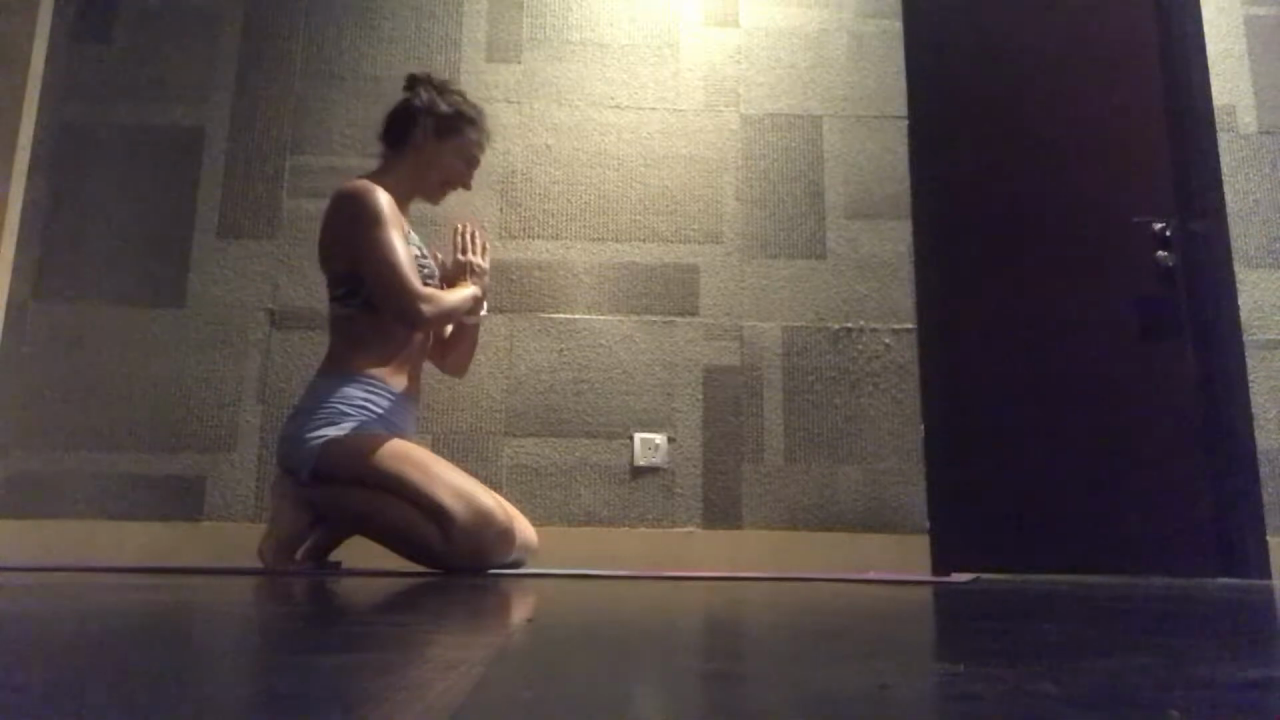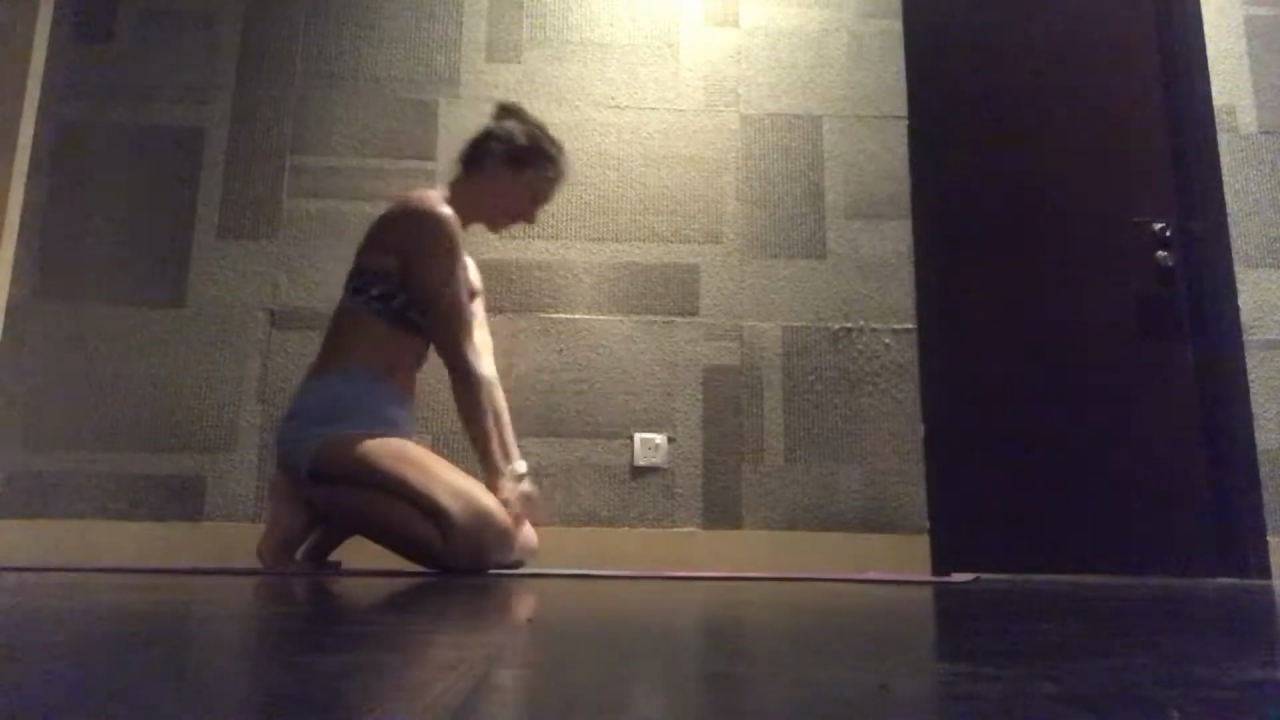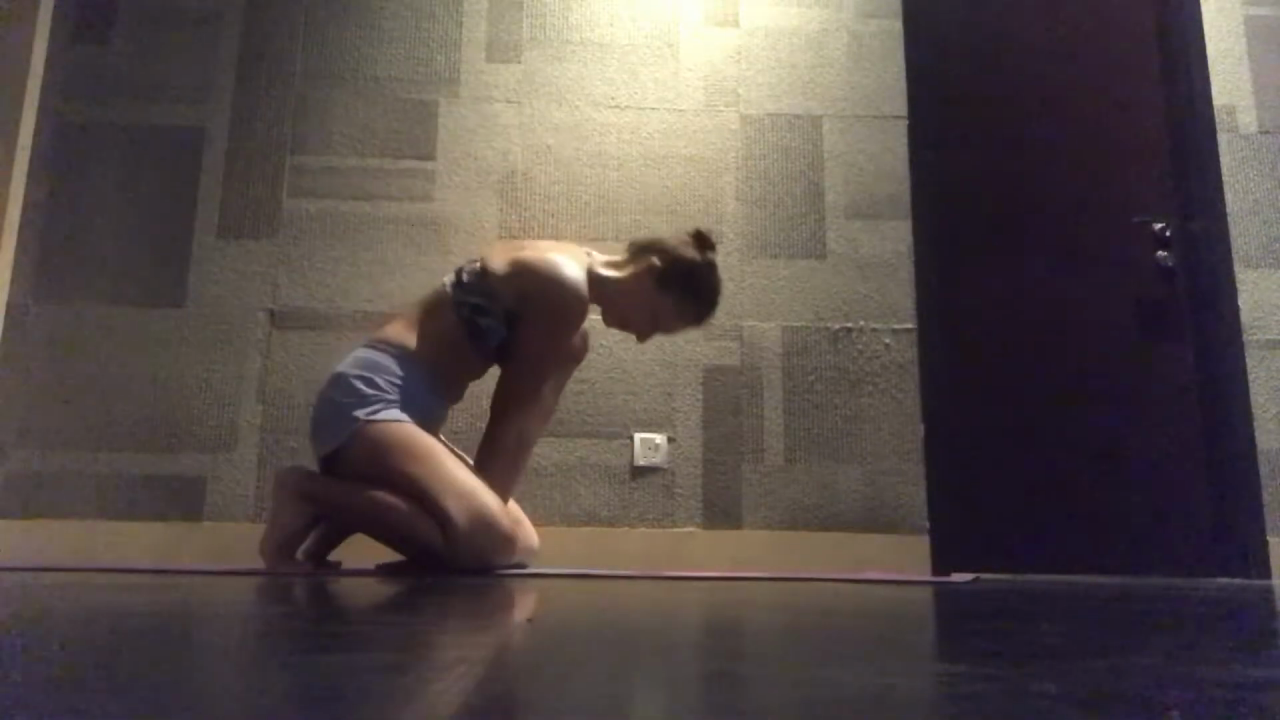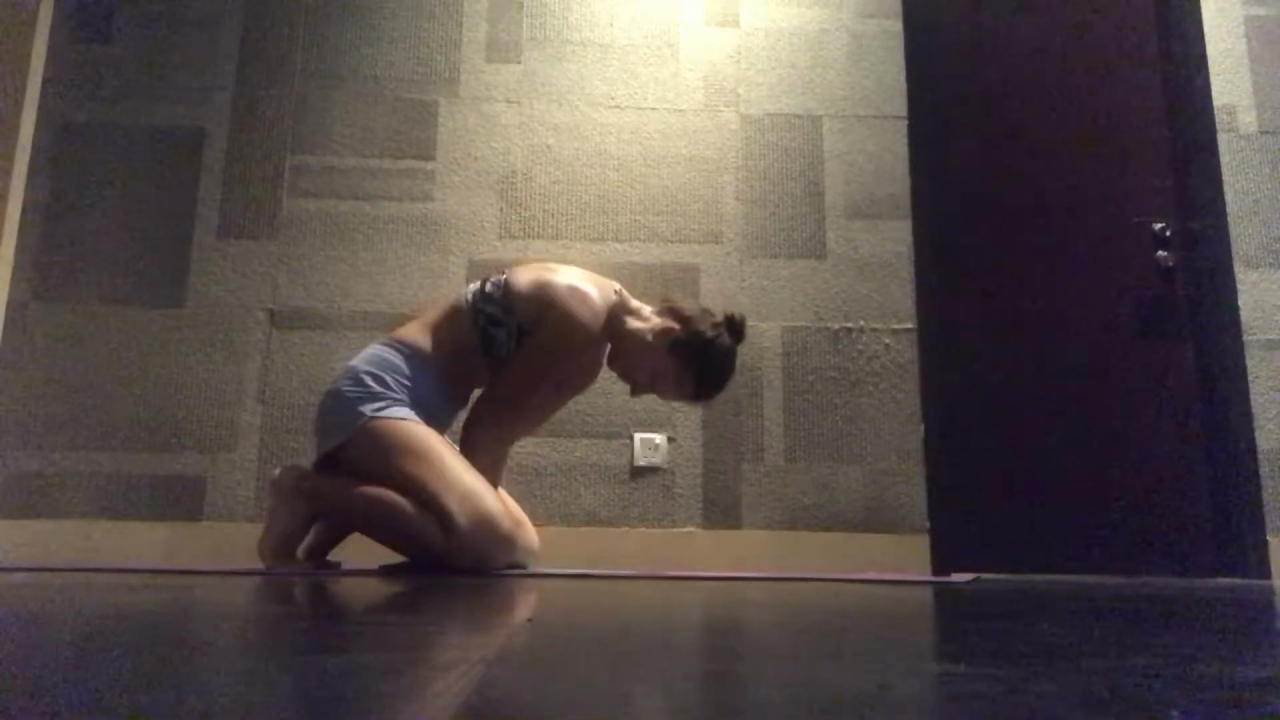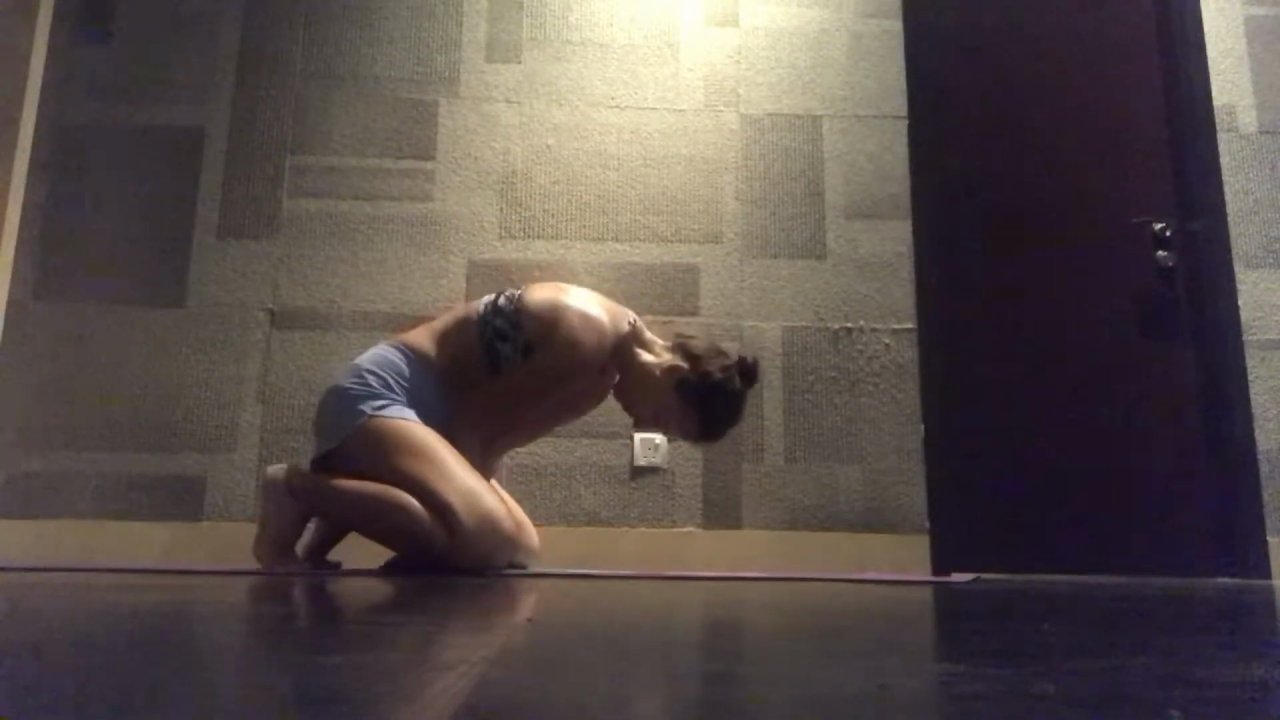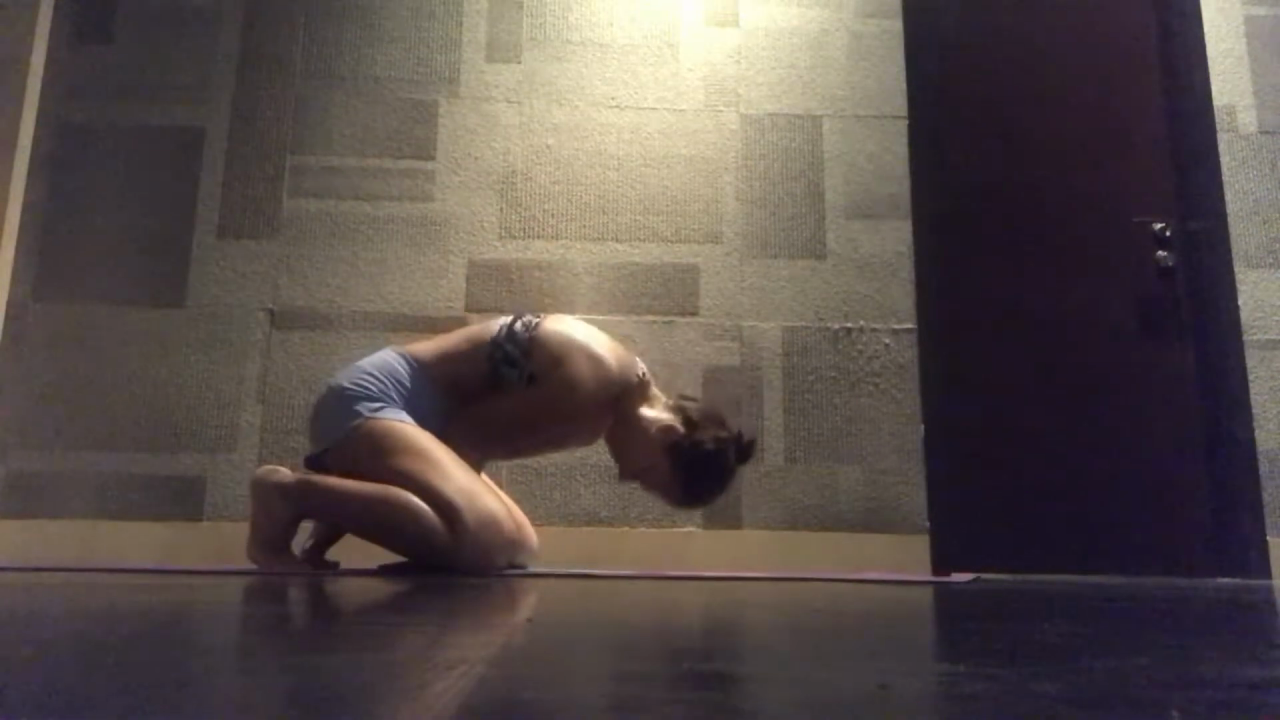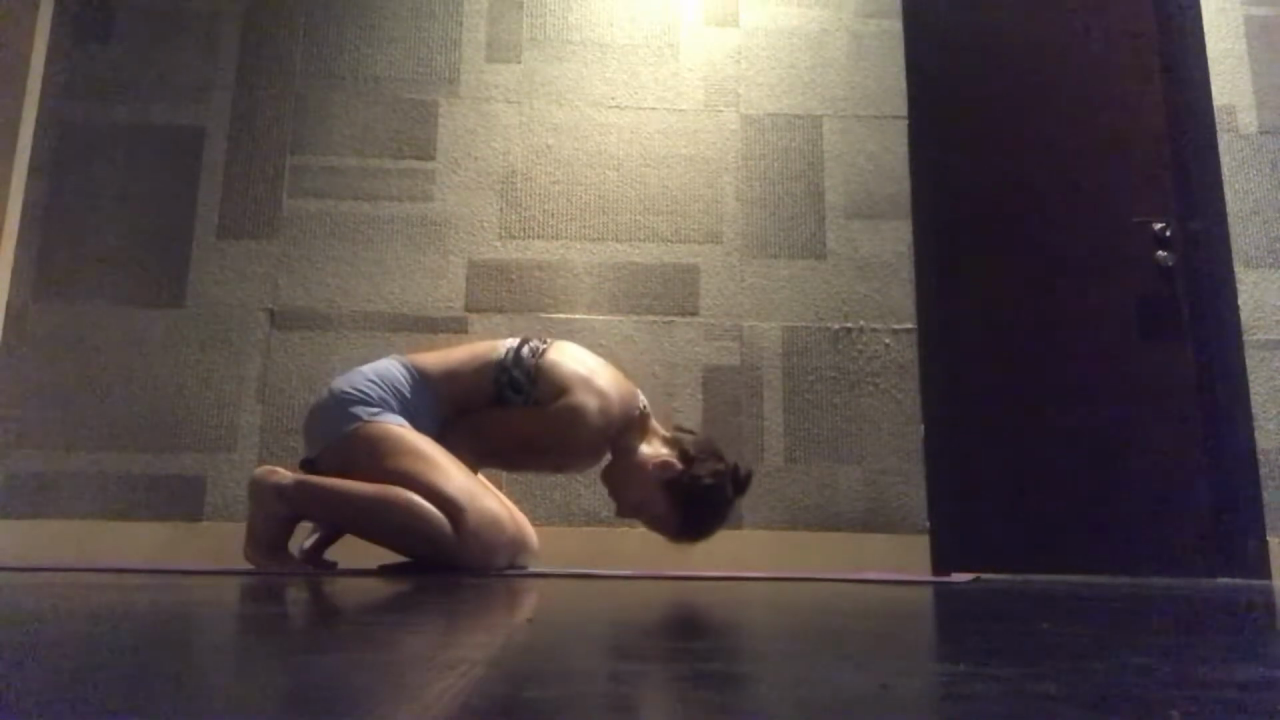
dt=0.7s
person 1, frame 1
left shoulder: (403, 230)
right shoulder: (365, 200)
left elbow: (452, 362)
right elbow: (415, 307)
left wrist: (471, 295)
right wrist: (470, 290)
left hip: (382, 432)
right hip: (343, 426)
left knee: (519, 541)
right knee: (489, 537)
left ankle: (329, 516)
right ankle: (314, 501)
person 1, frame 2
left shoulder: (463, 271)
right shoulder: (432, 220)
left elbow: (482, 373)
right elbow: (460, 361)
left wrist: (511, 471)
right wrist: (499, 475)
left hip: (377, 429)
right hip: (336, 424)
left knee: (516, 539)
right knee: (487, 536)
left ankle: (330, 517)
right ankle: (312, 503)
person 1, frame 3
left shoulder: (574, 340)
right shoulder: (564, 284)
left elbow: (525, 426)
right elbow: (511, 419)
left wrist: (484, 504)
right wrist: (482, 506)
left hip: (407, 409)
right hip: (370, 395)
left knee: (519, 543)
right knee: (490, 541)
left ankle: (336, 516)
right ankle: (310, 493)
person 1, frame 4
left shoulder: (591, 354)
right shoulder: (581, 312)
left elbow: (501, 431)
right elbow: (488, 422)
left wrist: (478, 504)
right wrist: (477, 507)
left hip: (412, 407)
right hip: (376, 394)
left knee: (519, 545)
right knee: (489, 542)
left ankle: (334, 513)
right ankle: (307, 492)
person 1, frame 5
left shoulder: (601, 374)
right shoulder: (589, 335)
left elbow: (490, 438)
right elbow: (473, 424)
left hip: (413, 410)
right hip: (375, 396)
left knee: (519, 546)
right knee: (487, 540)
left ankle: (330, 505)
right ankle: (298, 490)
person 1, frame 6
left shoulder: (606, 404)
right shoulder: (596, 379)
left elbow: (474, 438)
right elbow: (468, 435)
left hip: (401, 410)
right hip: (370, 399)
left knee: (517, 547)
right knee: (484, 538)
left ankle: (323, 513)
right ankle: (290, 492)
person 1, frame 7
left shoulder: (613, 416)
right shoulder: (595, 415)
left elbow: (466, 438)
right elbow: (464, 439)
left hip: (388, 414)
right hip: (365, 406)
left knee: (517, 547)
right knee: (483, 536)
left ankle: (326, 486)
right ankle: (286, 493)
